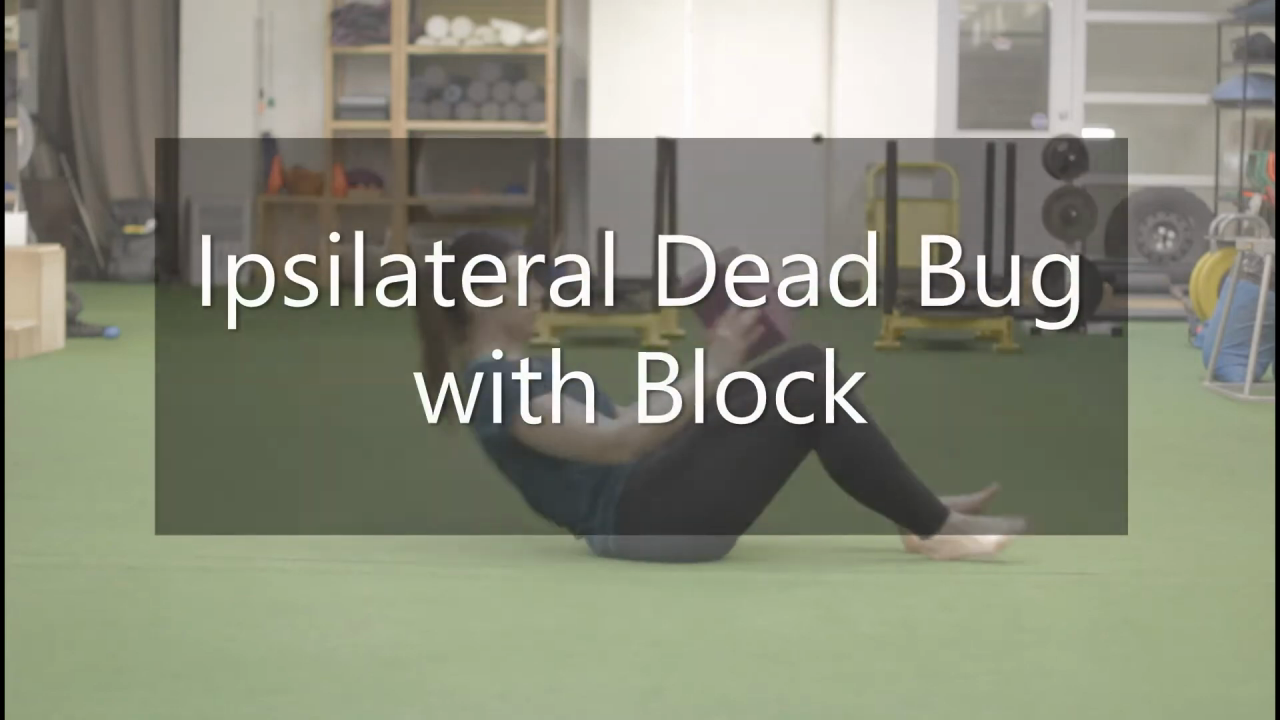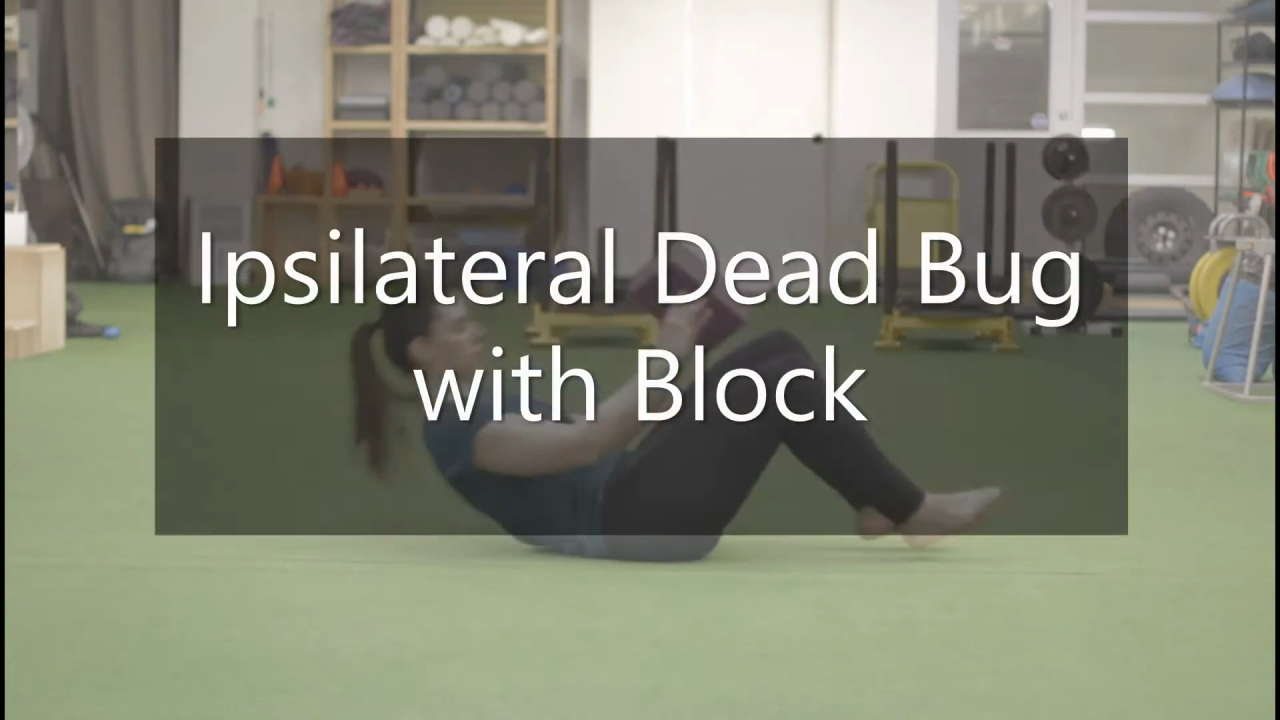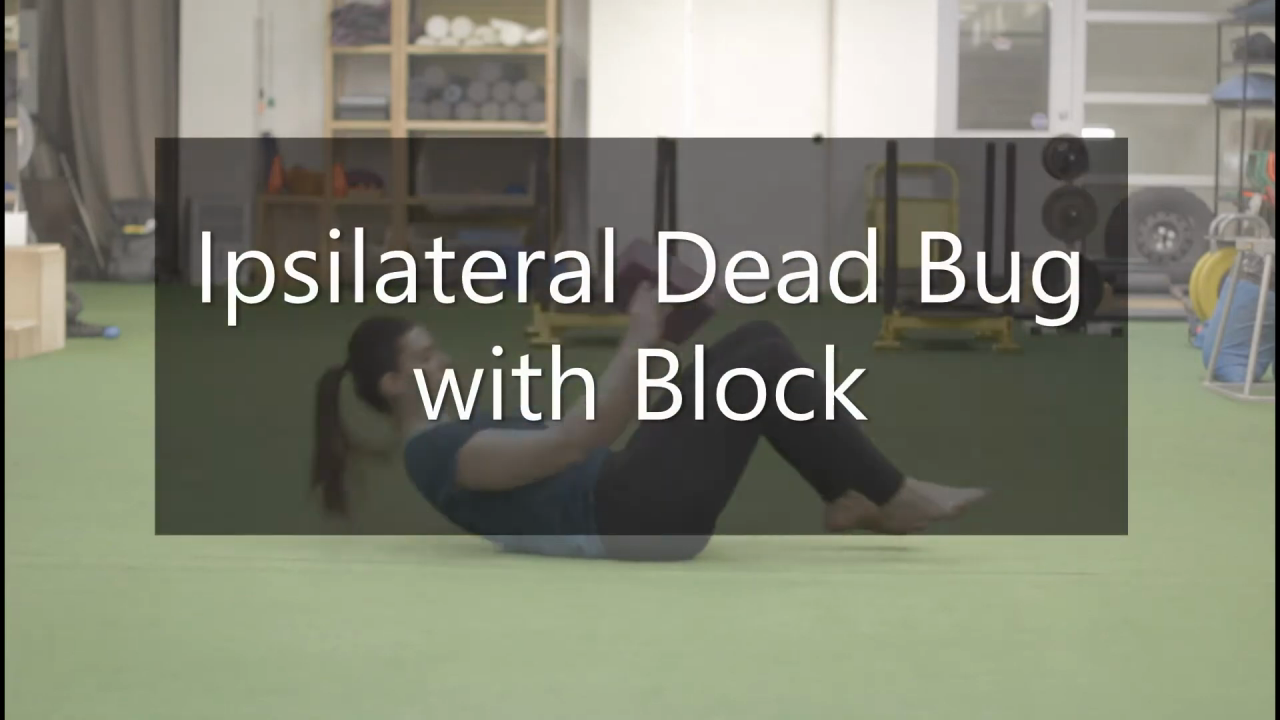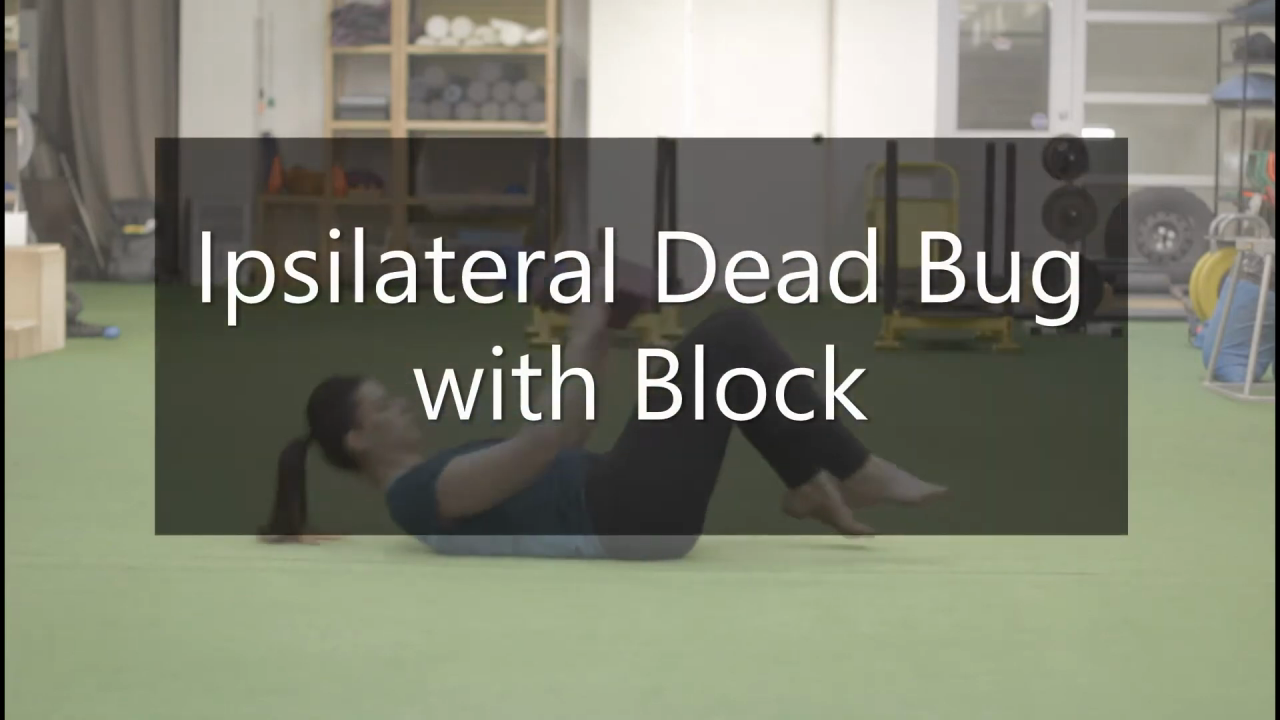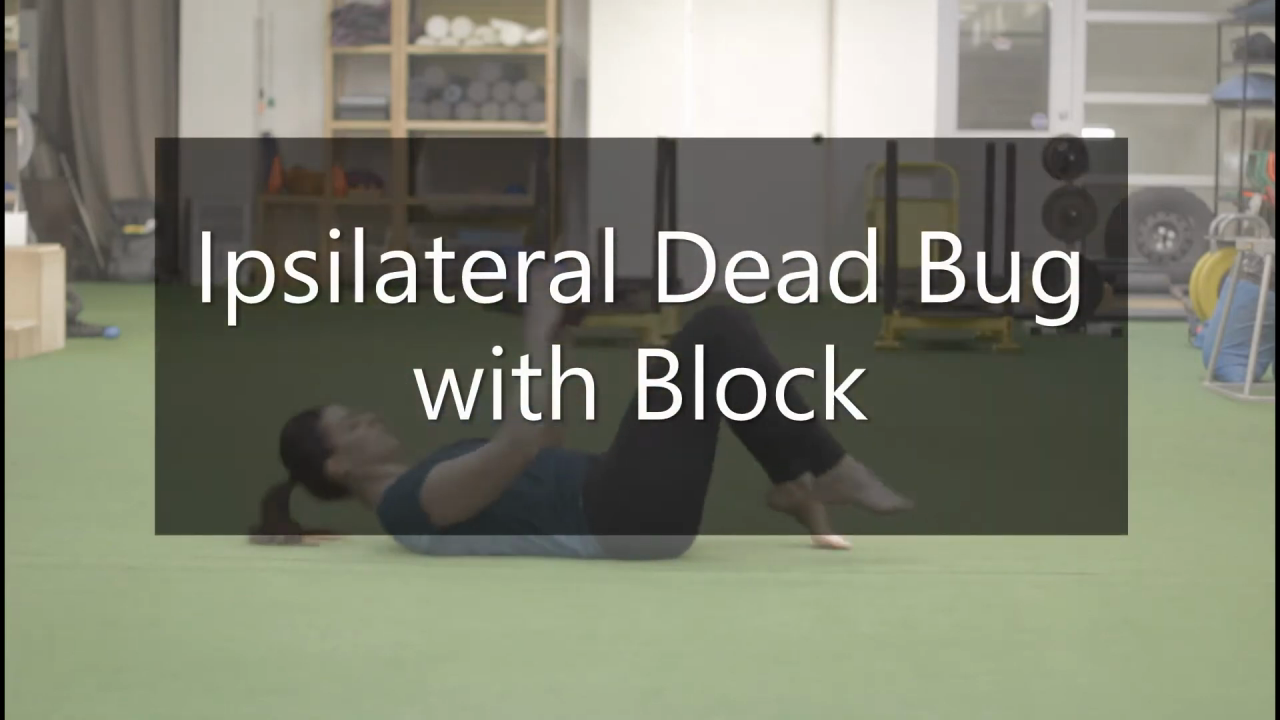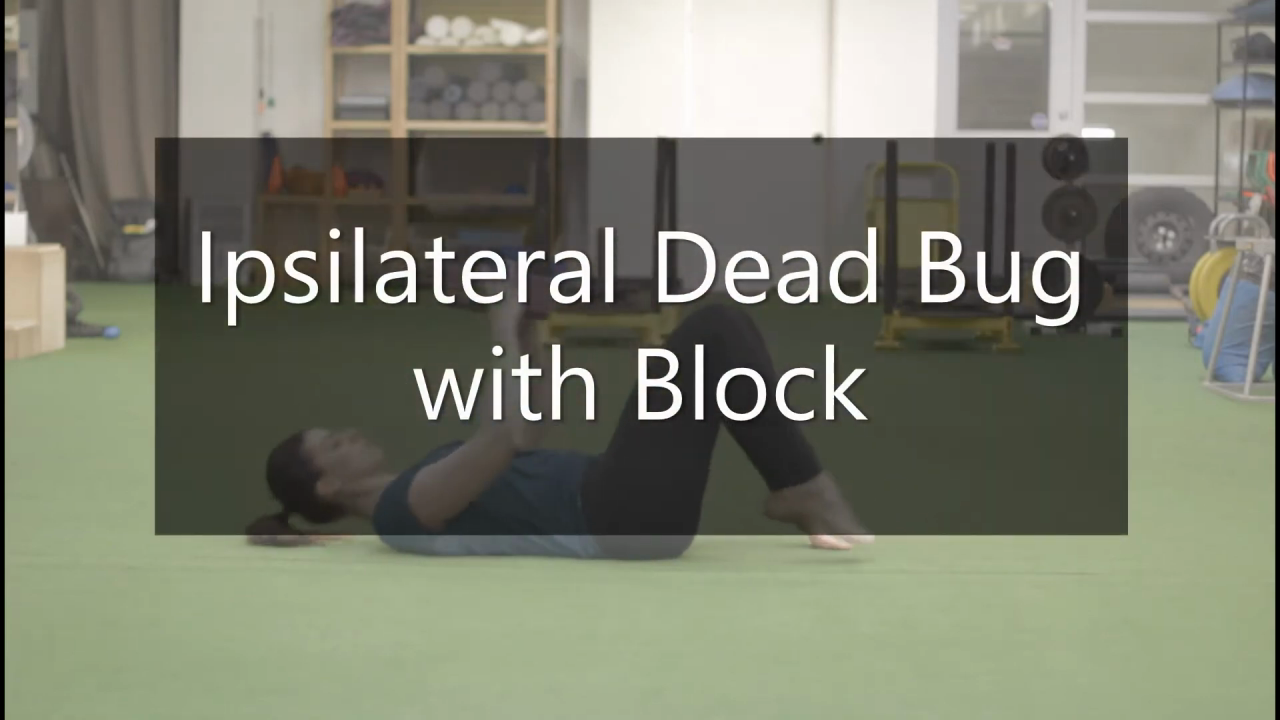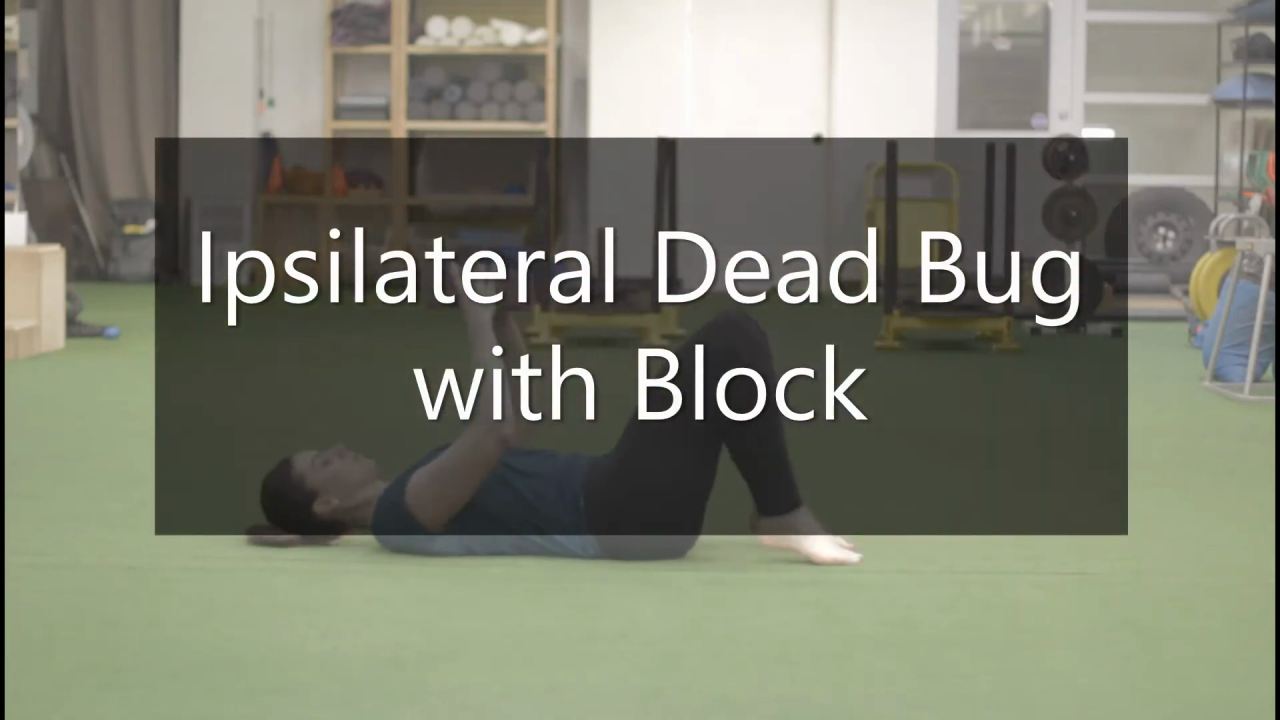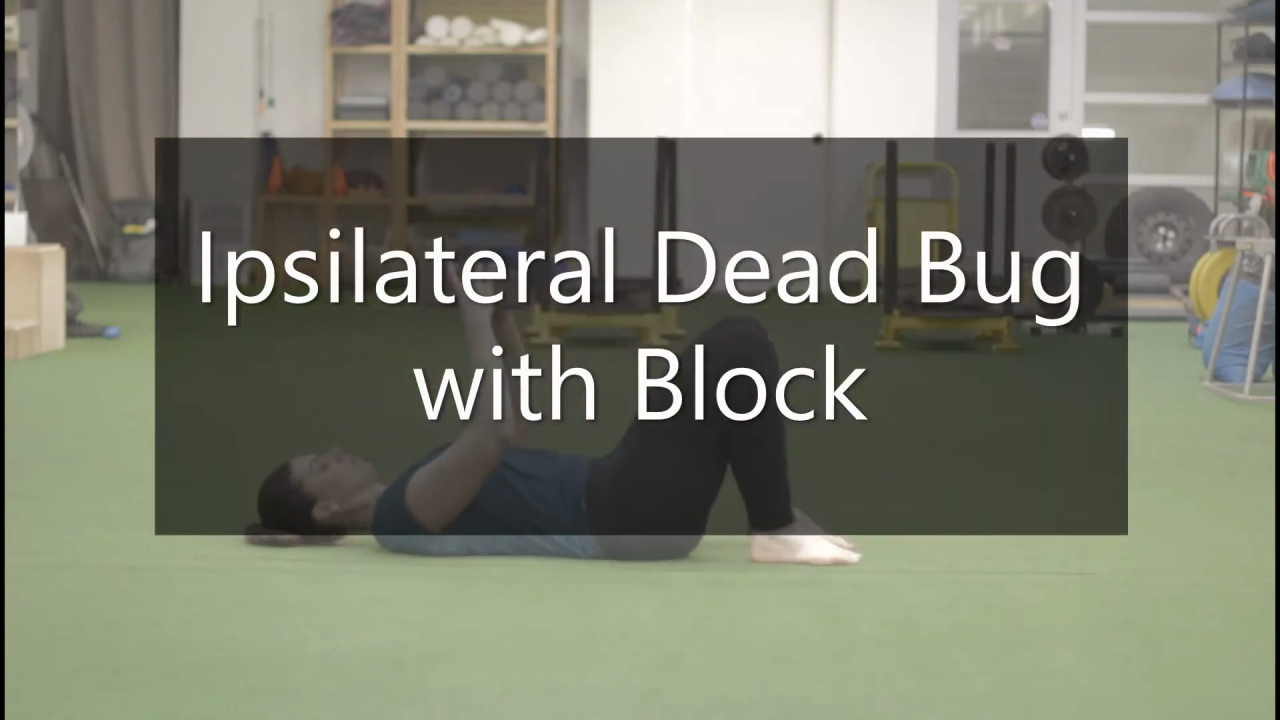
dt=0.1s
person 1, frame 1
left shoulder: (519, 373)
right shoulder: (499, 389)
left elbow: (621, 420)
right elbow: (619, 443)
left wrist: (711, 363)
right wrist: (716, 366)
left hip: (658, 493)
right hip: (651, 526)
left knee: (803, 367)
right knee: (807, 393)
left ankle: (925, 515)
right ankle: (933, 529)
person 1, frame 2
left shoulder: (472, 400)
right shoulder: (457, 423)
left elbow: (589, 432)
right elbow: (587, 444)
left wrist: (663, 355)
right wrist: (666, 353)
left hip: (619, 498)
right hip: (626, 526)
left knee: (774, 350)
right knee: (779, 378)
left ankle: (882, 506)
right ankle: (914, 510)
person 1, frame 3
left shoulder: (453, 431)
right shoulder: (444, 450)
left elbow: (581, 427)
right elbow: (576, 436)
left wrist: (642, 342)
right wrist: (637, 340)
left hip: (630, 498)
right hip: (640, 525)
left knee: (759, 344)
right knee: (759, 359)
left ankle: (847, 498)
right ankle: (893, 497)
person 1, frame 4
left shoulder: (435, 473)
right shoulder: (427, 493)
left elbow: (560, 431)
right elbow: (550, 438)
left wrist: (591, 344)
right wrist: (582, 338)
left hip: (608, 502)
right hip: (623, 521)
left knee: (734, 328)
right knee: (732, 338)
left ankle: (810, 484)
right ankle: (856, 472)
person 1, frame 5
left shoulder: (432, 480)
right shoulder: (414, 506)
left elbow: (546, 426)
right elbow: (526, 439)
left wrist: (555, 335)
right wrist: (537, 332)
left hip: (621, 503)
right hip: (627, 520)
left knee: (719, 326)
right knee: (720, 333)
left ankle: (796, 484)
right ankle: (829, 470)
person 1, frame 6
left shoulder: (418, 486)
right shoulder: (404, 511)
left elbow: (526, 421)
right elbow: (503, 435)
left wrist: (525, 333)
right wrist: (502, 329)
left hip: (607, 502)
right hip: (624, 519)
left knee: (722, 324)
right knee: (715, 332)
left ankle: (793, 493)
right ankle: (804, 485)
person 1, frame 7
left shoulder: (419, 491)
right shoulder: (405, 515)
left elbow: (518, 414)
right elbow: (493, 430)
left wrist: (503, 316)
right wrist: (476, 322)
left hip: (618, 500)
right hip: (630, 520)
left knee: (732, 333)
right knee: (731, 342)
left ankle: (780, 510)
right ankle: (780, 517)
person 1, frame 8
left shoulder: (418, 493)
right shoulder: (405, 516)
left elbow: (516, 413)
right elbow: (494, 430)
left wrist: (500, 315)
right wrist: (475, 322)
left hip: (615, 499)
right hip: (631, 521)
left knee: (737, 339)
right knee: (738, 347)
left ankle: (778, 518)
right ankle: (776, 529)
